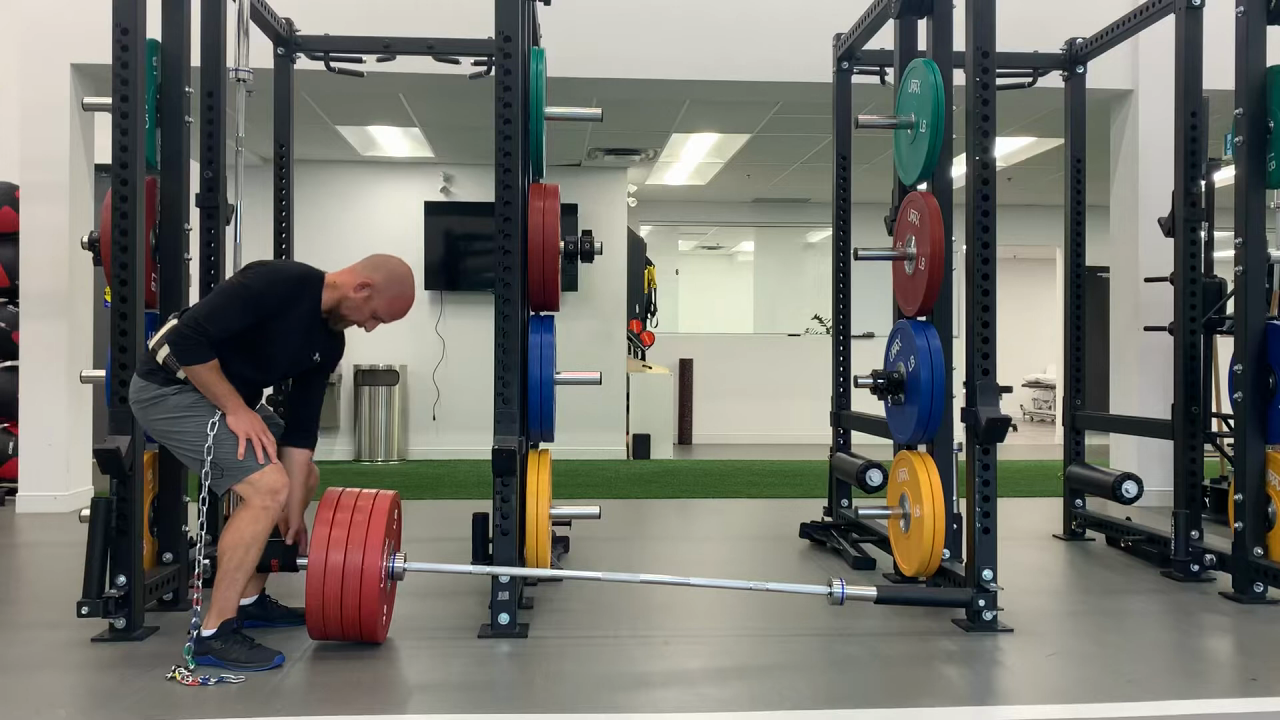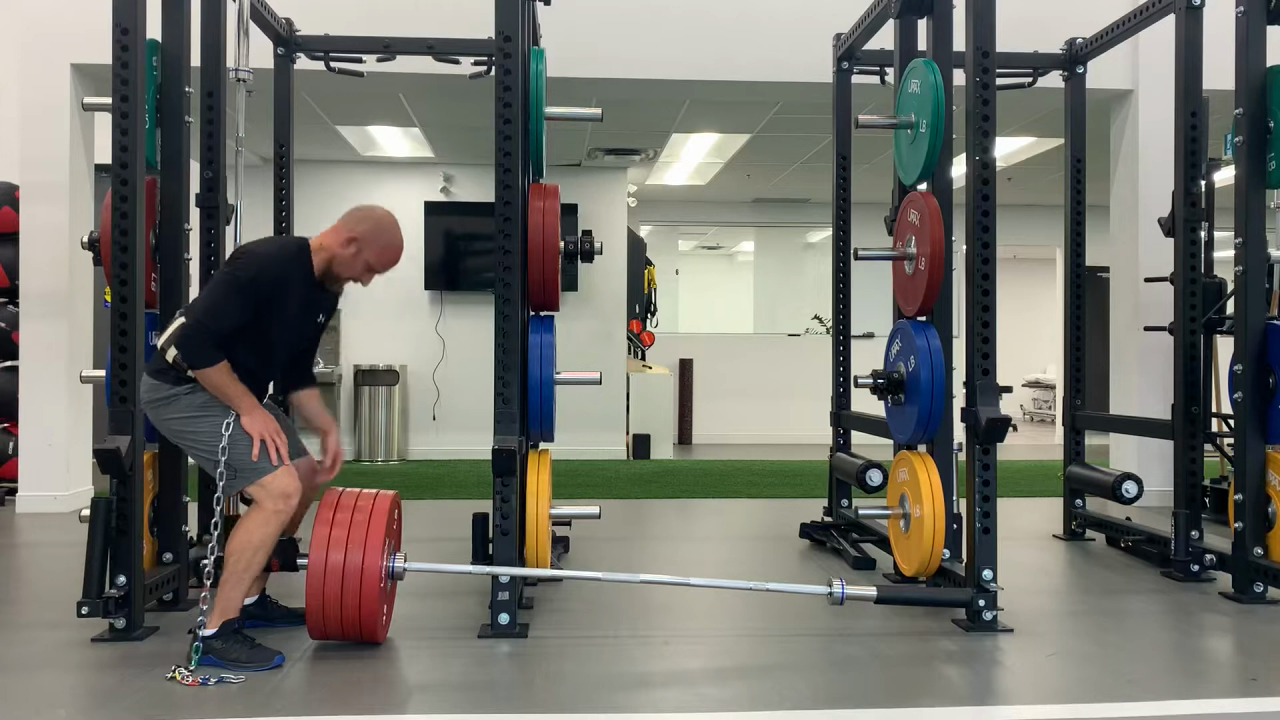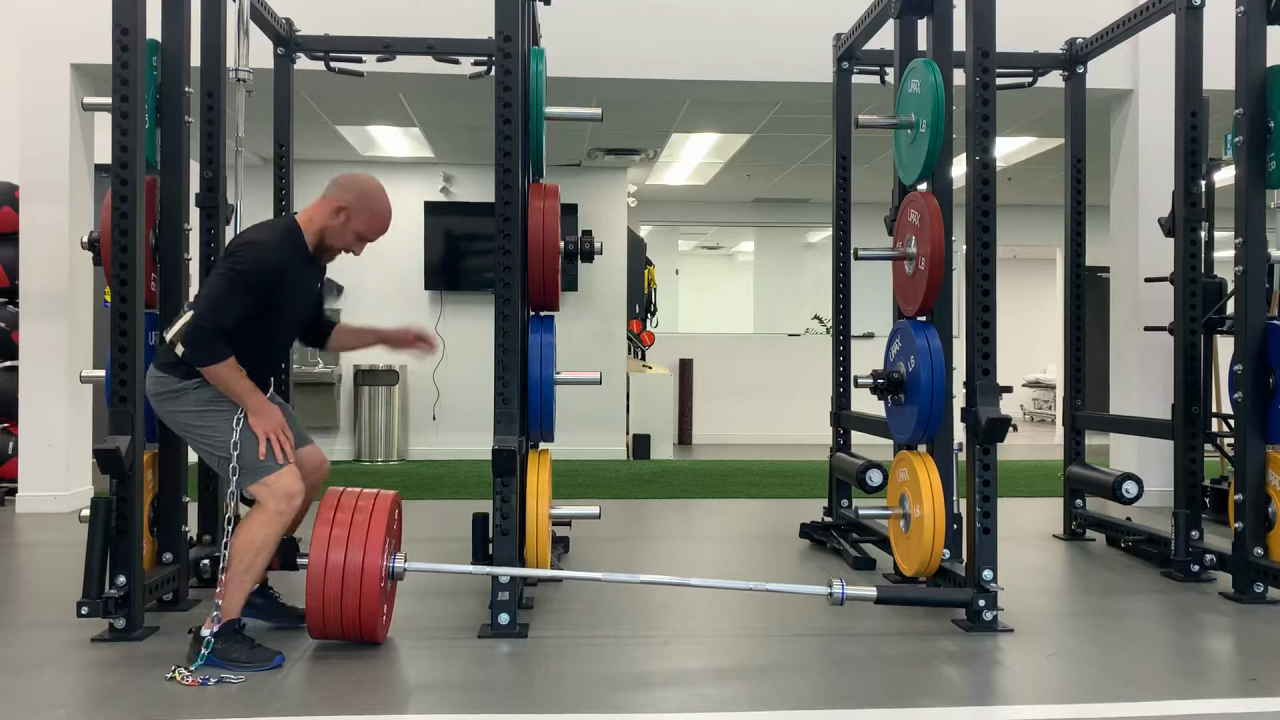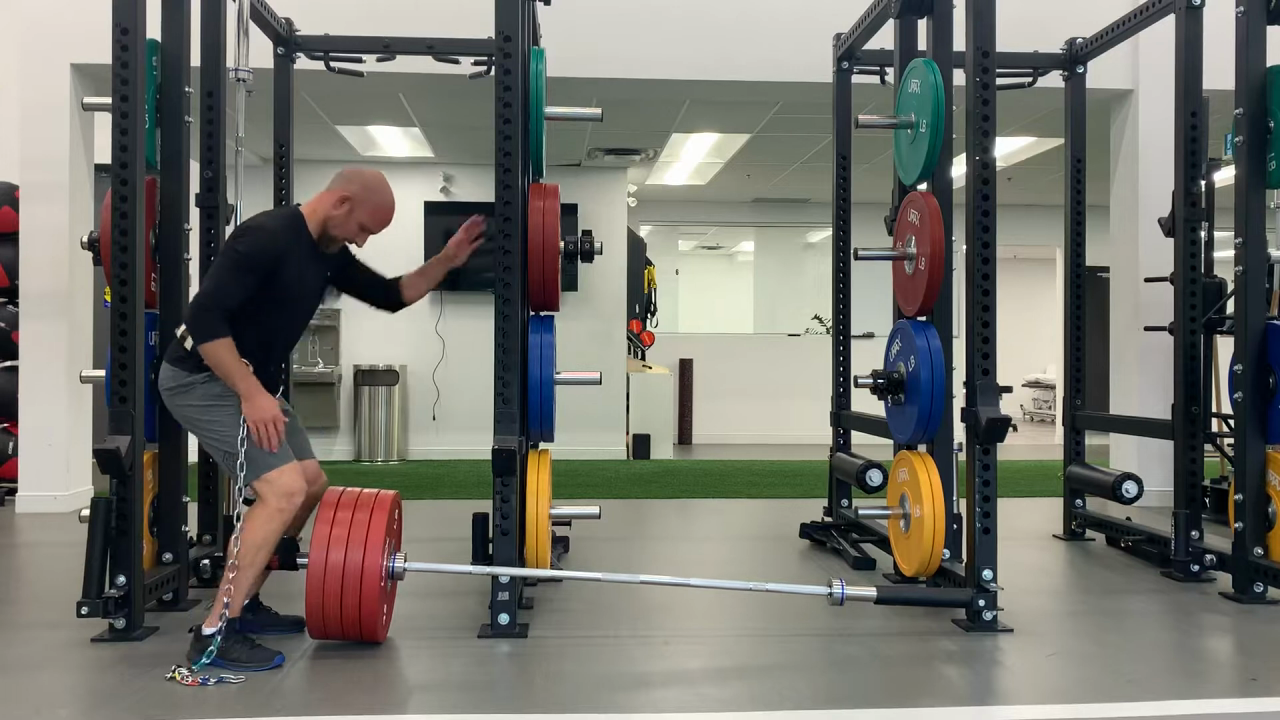
dt=0.2s
person 1, frame 1
left shoulder: (328, 341)
right shoulder: (277, 283)
left elbow: (302, 423)
right elbow: (188, 337)
left wrist: (293, 510)
right wrist: (237, 410)
right hip: (168, 388)
left knee: (303, 477)
right knee: (267, 487)
left ankle: (249, 600)
right ankle: (214, 633)
person 1, frame 2
left shoulder: (323, 294)
right shoulder: (268, 264)
left elbow: (296, 375)
right elbow: (195, 339)
left wrist: (329, 430)
right wrist: (250, 409)
left hip: (235, 388)
right hip: (181, 387)
left knee: (305, 479)
right knee: (280, 492)
left ankle: (249, 598)
right ankle: (215, 632)
person 1, frame 3
left shoulder: (312, 260)
right shoulder: (265, 251)
left elbow: (317, 333)
right elbow: (202, 338)
left wrist: (385, 337)
right wrist: (257, 405)
left hip: (240, 380)
right hip: (190, 382)
left knee: (311, 469)
right knee: (283, 492)
left ankle: (250, 589)
right ankle: (216, 634)
person 1, frame 4
left shoulder: (328, 251)
right shoulder: (267, 236)
left elbow: (388, 295)
right elbow: (203, 317)
left wrist: (444, 262)
right wrist: (251, 393)
left hip: (250, 380)
right hip: (203, 378)
left knee: (311, 485)
right knee: (285, 490)
left ankle: (242, 603)
right ankle: (215, 633)
